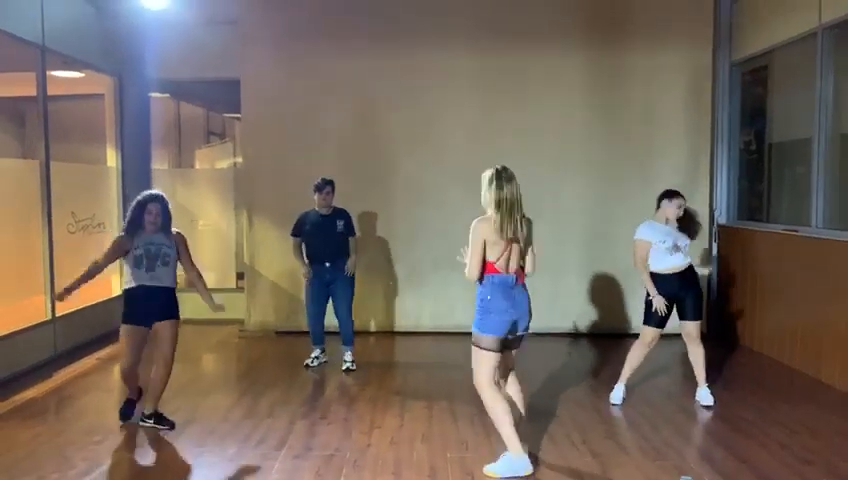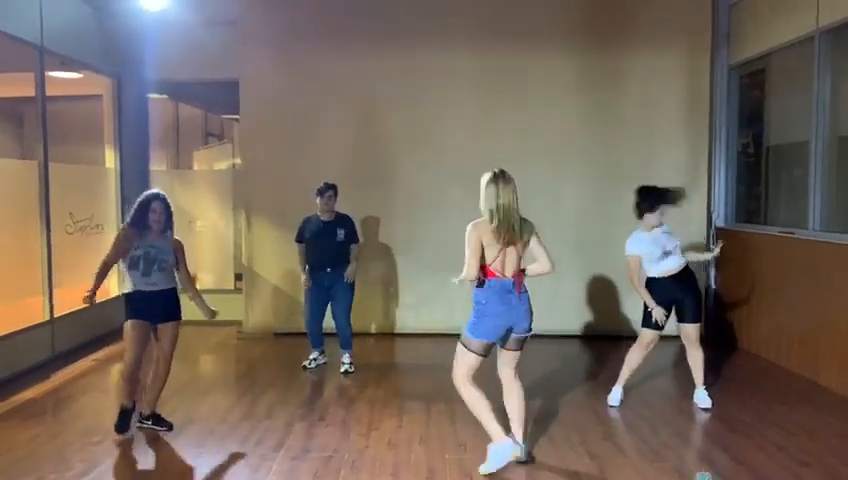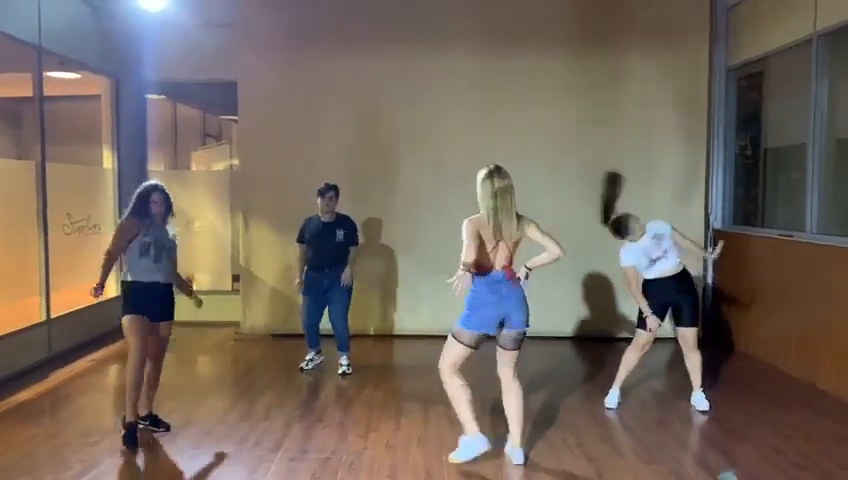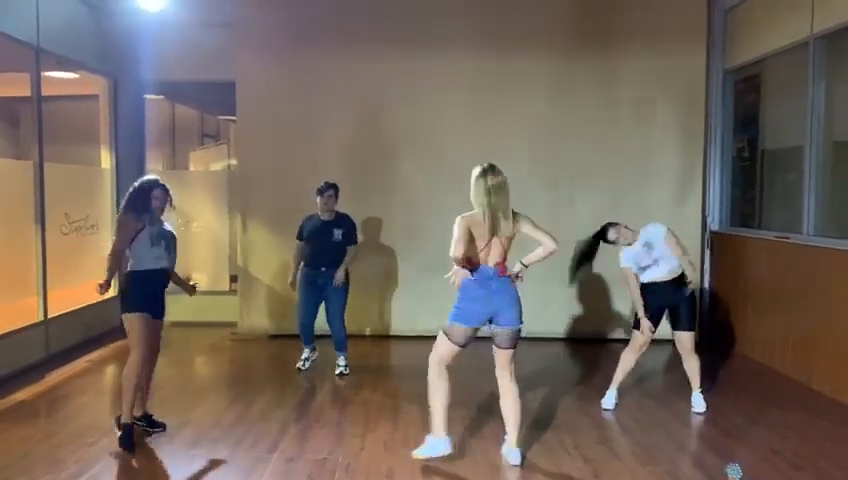
dt=0.1s
person 1, frame 1
left shoulder: (481, 225)
right shoulder: (524, 223)
left elbow: (473, 272)
right elbow: (526, 265)
left wrist: (469, 261)
left hip: (493, 301)
right hip: (520, 301)
left knee: (484, 382)
right knee: (505, 370)
right ankle: (515, 436)
person 1, frame 2
left shoulder: (477, 228)
right shoulder: (525, 227)
left elbow: (472, 273)
right elbow: (546, 266)
left wrist: (463, 276)
left hip: (490, 305)
right hip: (519, 304)
left knee: (461, 377)
right knee: (508, 374)
left ankle: (502, 442)
right ankle: (516, 442)
person 1, frame 3
left shoulder: (473, 223)
right shoulder: (521, 223)
left elbow: (469, 258)
right elbow: (555, 250)
left wrist: (464, 273)
left hip: (483, 299)
right hip: (513, 298)
left knee: (447, 366)
right knee: (508, 374)
left ankle: (473, 435)
right ankle: (516, 446)
person 1, frame 4
left shoulder: (467, 220)
right shoulder: (515, 219)
left elbow: (457, 252)
right elbow: (551, 245)
left wrist: (461, 268)
right wrist: (521, 266)
left hip: (475, 295)
right hip: (506, 295)
left knee: (437, 364)
right knee: (505, 373)
left ankle: (438, 438)
right ankle: (512, 447)
person 2, frame 1
left shoulder: (174, 239)
right shoulder: (126, 239)
left elbow: (191, 272)
right elbow: (100, 265)
left wrist: (209, 299)
right wrist: (73, 286)
left hip: (165, 302)
right hip: (135, 301)
left knee: (165, 358)
right knee: (127, 363)
left ankle: (151, 411)
right ankle: (134, 392)
person 2, frame 2
left shoulder: (173, 244)
right shoulder: (129, 235)
left elbow: (185, 279)
right elbow: (108, 263)
left wrist: (203, 307)
right wrist: (94, 290)
left hip: (167, 302)
right hip: (138, 302)
left knee: (164, 359)
right knee: (131, 360)
left ankle: (148, 413)
right ankle: (126, 405)
person 2, frame 3
left shoulder: (167, 233)
right shoulder: (132, 224)
right elbow: (112, 253)
left wrist: (189, 293)
right wrist: (102, 281)
left hip: (163, 296)
right hip: (137, 292)
left knee: (156, 356)
right knee: (138, 355)
left ankle: (146, 413)
right ankle: (130, 420)
person 2, frame 4
left shoulder: (164, 227)
right shoulder: (132, 220)
right elbow: (117, 251)
left wrist: (184, 284)
right wrist: (108, 279)
left hip: (156, 289)
right hip: (137, 287)
left knee: (151, 354)
right knee: (139, 354)
left ankle: (141, 413)
right ankle: (125, 421)
person 3, frame 1
left shoulder: (674, 229)
right shoulder: (645, 231)
right elbow: (641, 266)
left wrist: (695, 268)
right wrist: (654, 295)
left hip: (688, 282)
right hip: (661, 286)
left knee: (693, 337)
right knee: (646, 340)
left ankle: (702, 388)
right ankle: (620, 385)
person 3, frame 2
left shoulder: (663, 229)
right shoulder: (634, 242)
right elbow: (635, 279)
left wrist: (707, 256)
right wrist: (652, 305)
left hip: (686, 284)
right hip: (659, 290)
left knee: (692, 340)
right knee: (645, 341)
left ankle: (700, 390)
right ankle: (618, 386)
person 3, frame 3
left shoulder: (658, 227)
right shoulder: (627, 253)
left elbow: (684, 243)
right elbow: (634, 286)
left wrist: (707, 254)
right wrist: (647, 313)
left hip: (682, 285)
right hip: (656, 293)
left knee: (689, 344)
right knee: (640, 343)
left ankle: (697, 393)
right ankle: (615, 389)
person 3, frame 4
left shoulder: (655, 231)
right shoulder: (625, 255)
left elbow: (680, 253)
right elbow: (634, 288)
left wrist: (690, 271)
right wrist: (642, 317)
left hip: (679, 290)
right hip: (650, 294)
left knee: (686, 348)
right knee: (636, 345)
left ankle: (696, 395)
right ankle: (612, 392)
person 4, frame 1
left shoulder: (343, 215)
right shoulder: (305, 218)
left elbow: (351, 239)
right elbow: (296, 244)
left wrist: (353, 257)
right wrist: (303, 264)
left hip: (340, 271)
right hip: (316, 272)
left knee: (344, 314)
right knee: (314, 314)
left ankle: (348, 354)
right ankle: (319, 351)
person 4, frame 2
left shoulder: (346, 221)
right shoulder: (308, 223)
left elbow: (354, 247)
right elbow: (301, 249)
left wrist: (353, 265)
right wrist: (303, 272)
left hip: (341, 276)
right hip: (316, 278)
left knee: (342, 318)
right knee: (311, 319)
left ankle: (346, 357)
right ankle: (317, 353)
person 4, frame 3
left shoulder: (346, 223)
right shoulder: (309, 223)
left elbow: (353, 249)
right elbow: (302, 251)
left wrist: (348, 269)
right wrist: (299, 275)
left hip: (338, 277)
right hip: (313, 277)
left knee: (339, 320)
right knee: (309, 320)
left ankle: (344, 358)
right ankle: (314, 353)
person 4, frame 4
left shoulder: (345, 222)
right shoulder: (308, 222)
left elbow: (351, 249)
right elbow: (299, 247)
left wrist: (342, 268)
right wrist: (293, 273)
left hip: (334, 276)
right hip: (309, 275)
left knee: (336, 319)
right knee: (304, 318)
left ankle: (341, 359)
right ankle: (309, 350)
